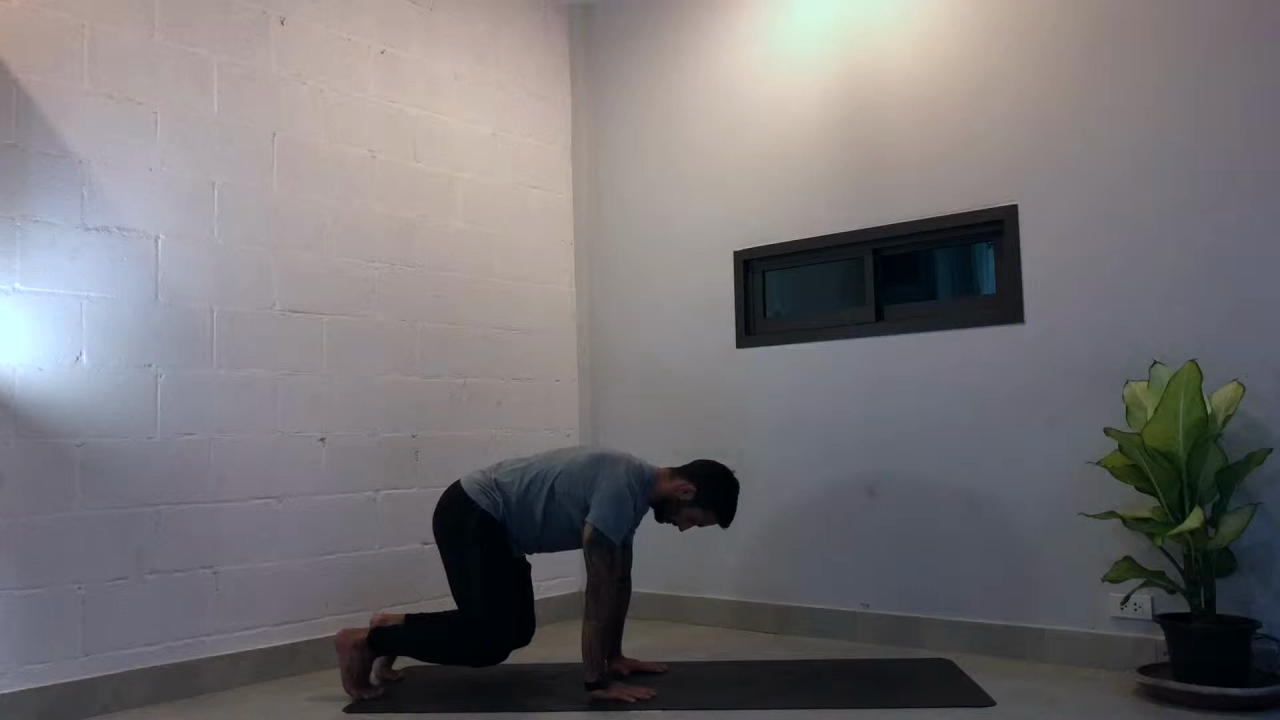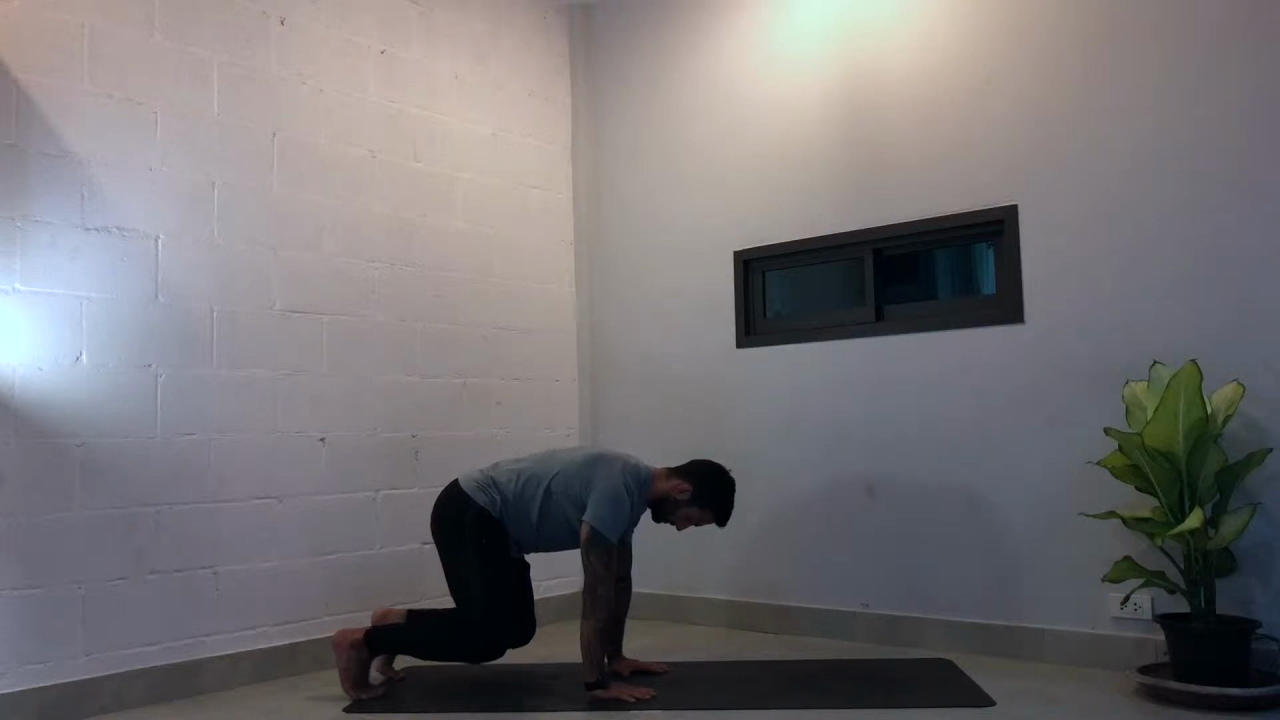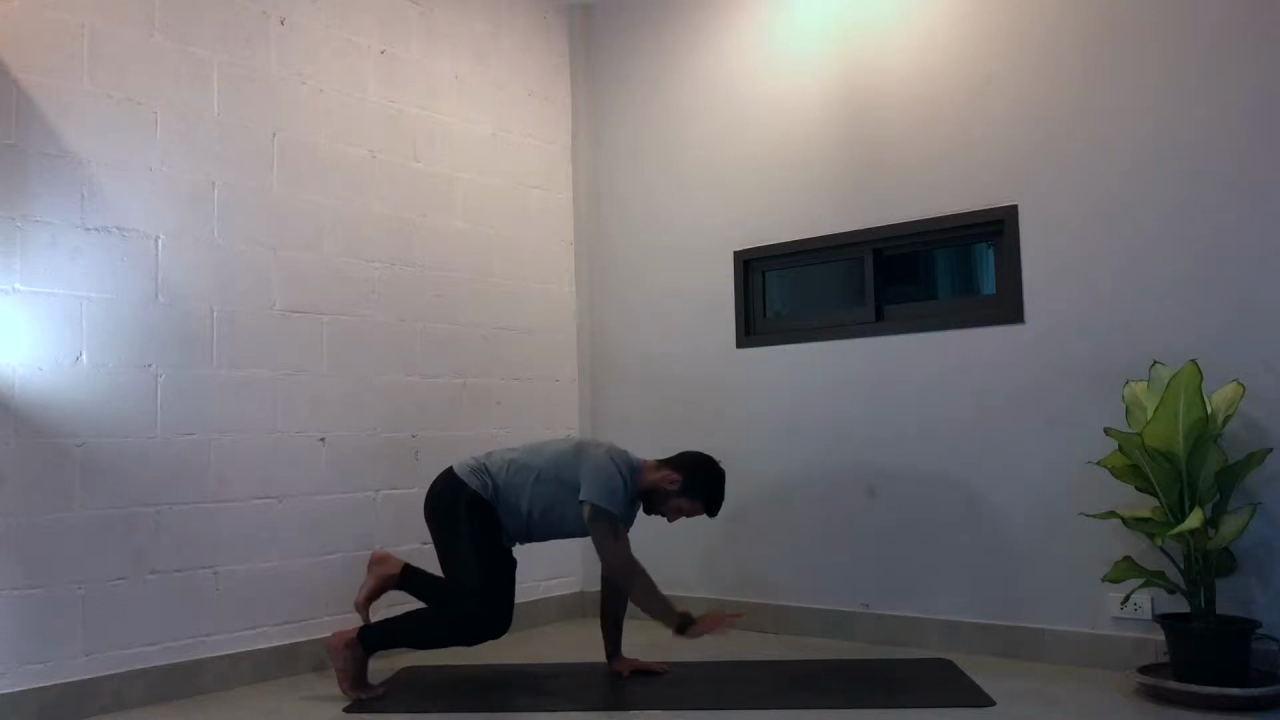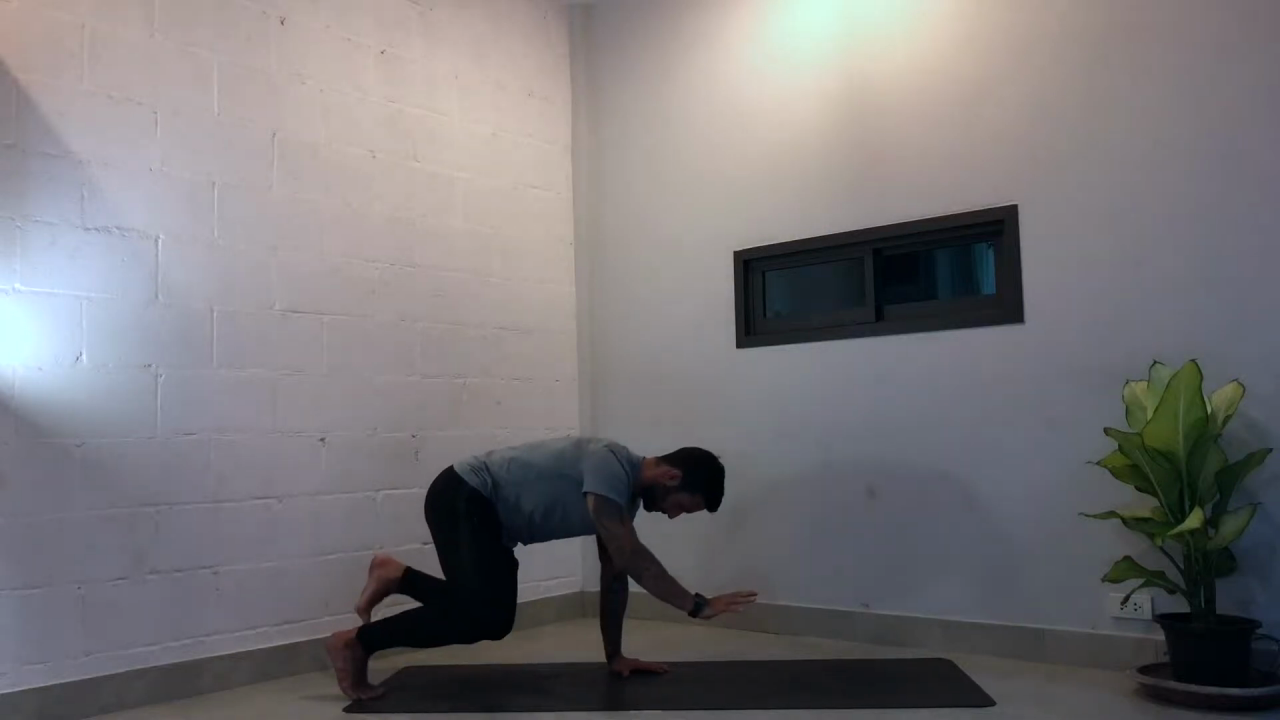
dt=0.4s
person 1, frame 1
left shoulder: (634, 490)
right shoulder: (622, 488)
left elbow: (620, 580)
right elbow: (599, 590)
left wrist: (614, 656)
right wrist: (596, 680)
left hip: (495, 524)
right hip: (470, 516)
left knee: (516, 631)
right knee: (491, 642)
left ankle: (397, 626)
right ankle: (366, 642)
person 1, frame 2
left shoulder: (633, 493)
right shoulder: (619, 487)
left elbow: (620, 580)
right elbow: (597, 590)
left wrist: (615, 657)
right wrist: (597, 679)
left hip: (494, 523)
right hip: (468, 513)
left knee: (516, 631)
right knee: (488, 638)
left ankle: (400, 622)
right ankle: (362, 643)
person 1, frame 3
left shoulder: (627, 492)
right shoulder: (609, 471)
left elbow: (614, 577)
right elbow: (620, 568)
left wrist: (615, 656)
right wrist: (683, 623)
left hip: (490, 516)
right hip: (462, 499)
left knee: (492, 619)
right knee: (480, 619)
left ankle: (394, 572)
right ankle: (355, 643)
person 1, frame 4
left shoulder: (625, 490)
right shoulder: (609, 465)
left elbow: (614, 575)
right elbow: (630, 557)
left wrist: (615, 656)
right wrist: (697, 605)
left hip: (490, 515)
right hip: (462, 498)
left knee: (494, 618)
right knee: (483, 616)
left ankle: (395, 575)
right ankle: (355, 643)
